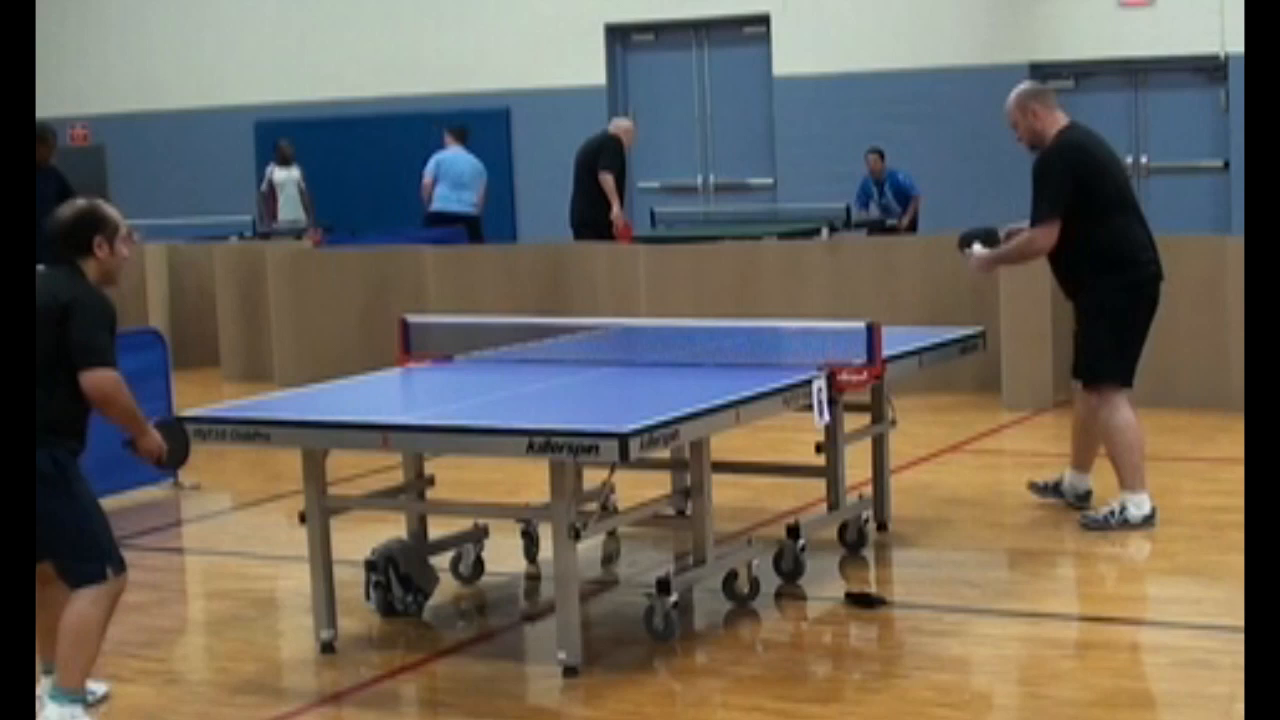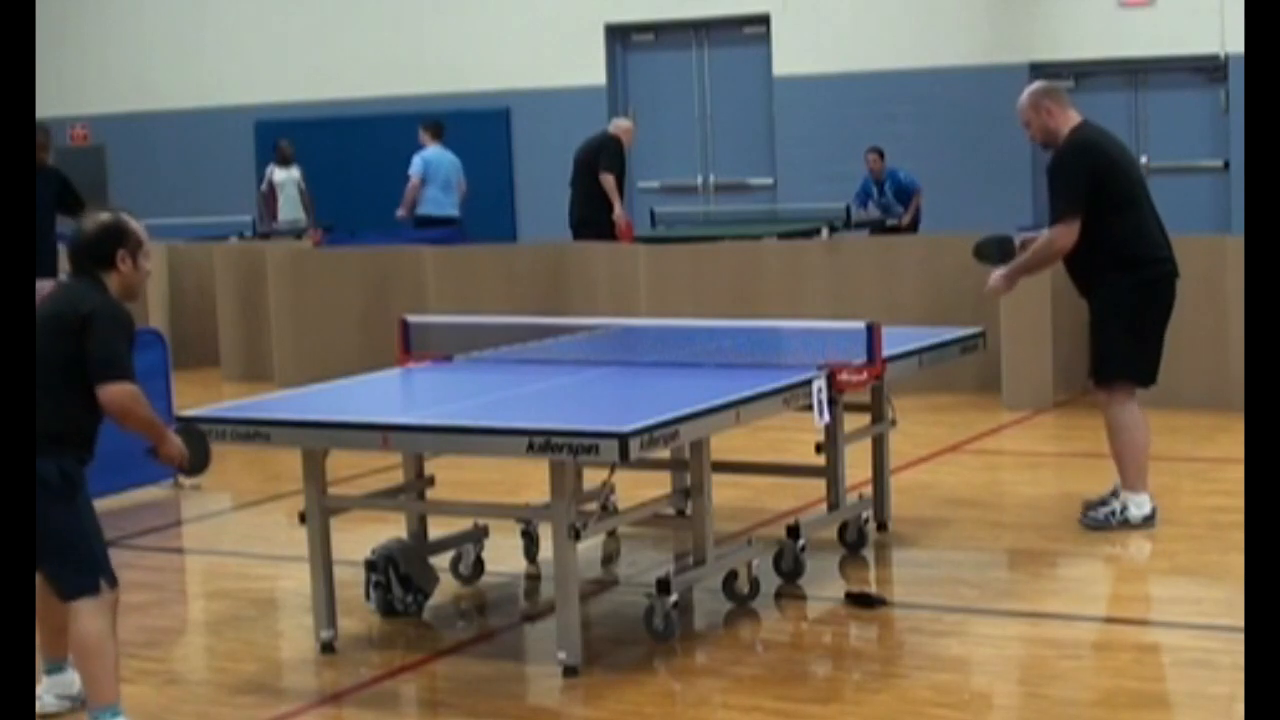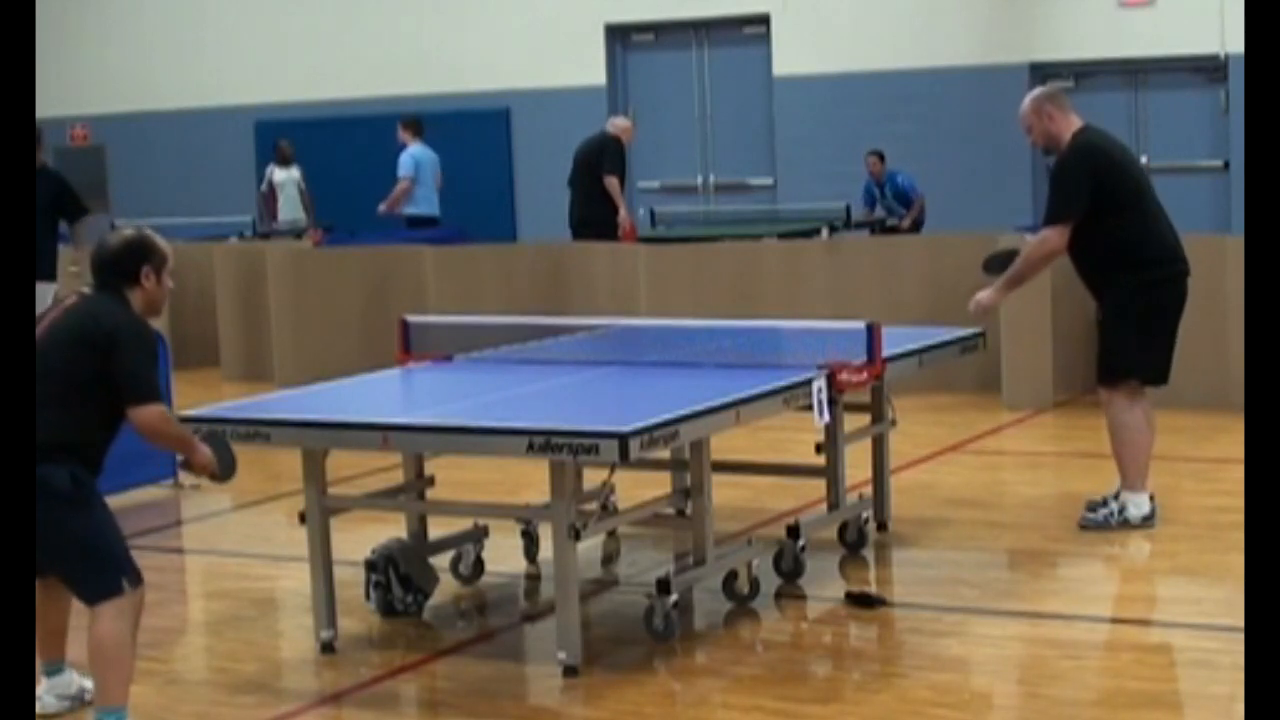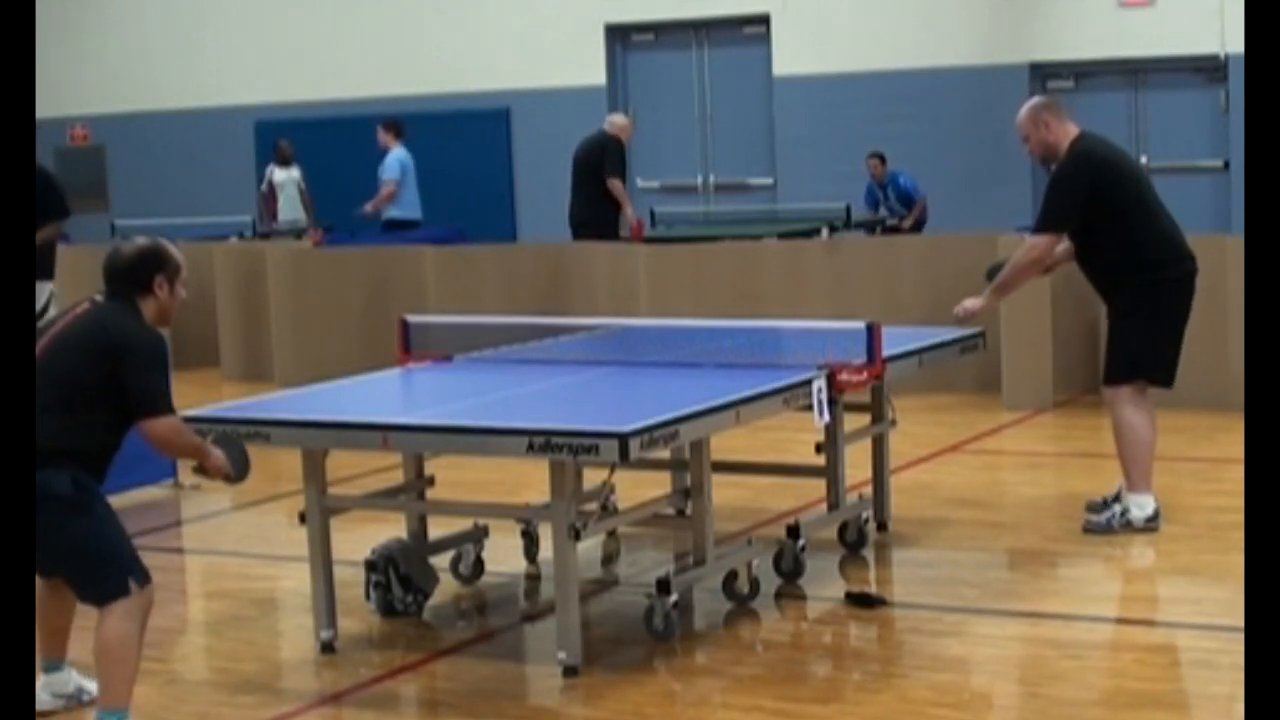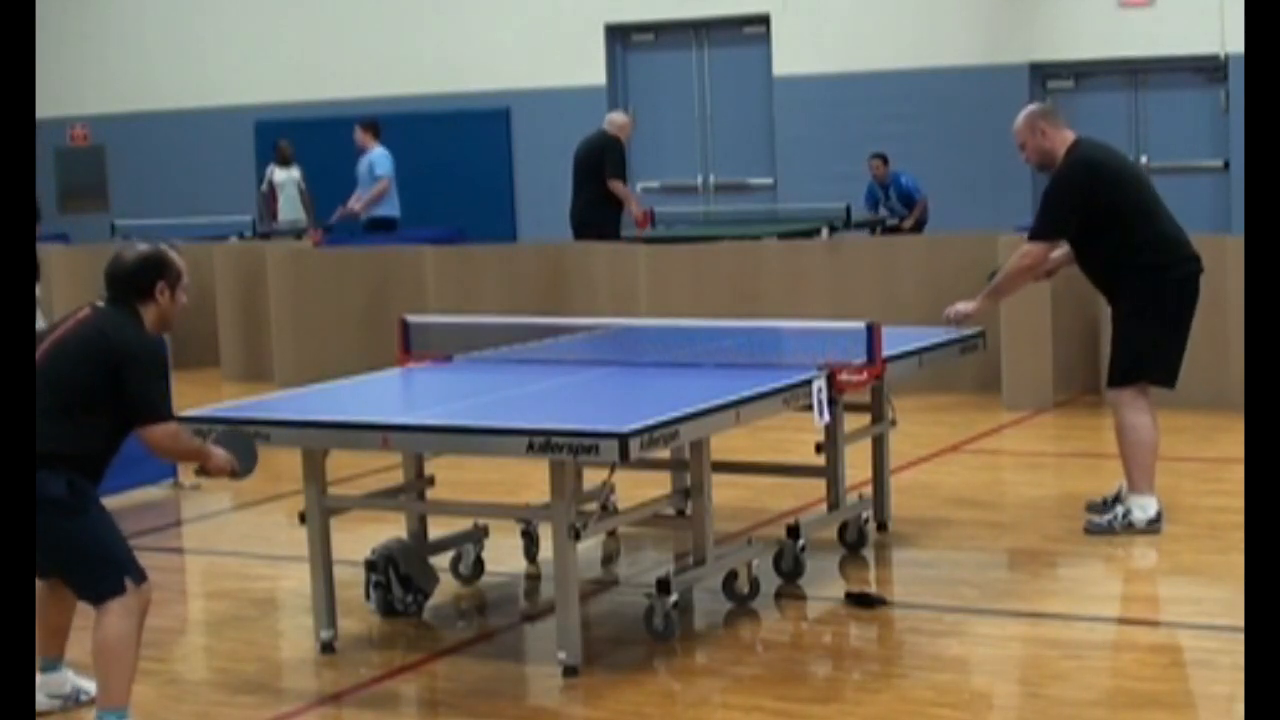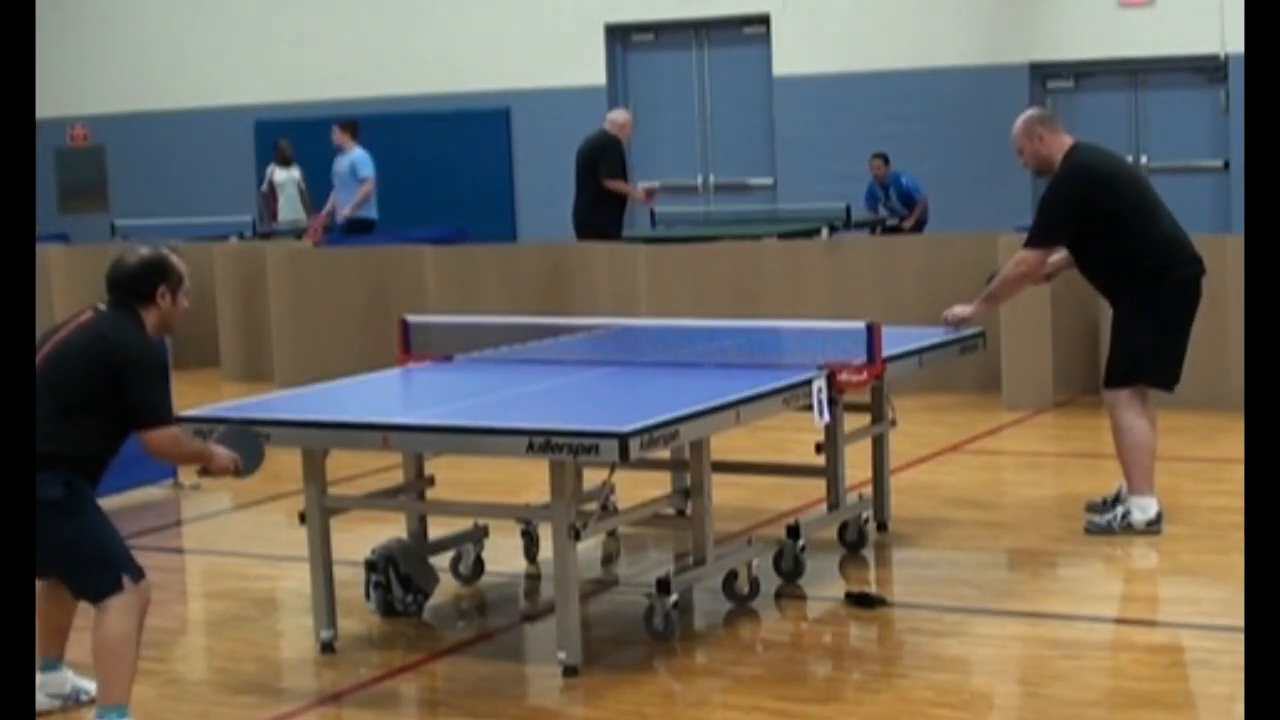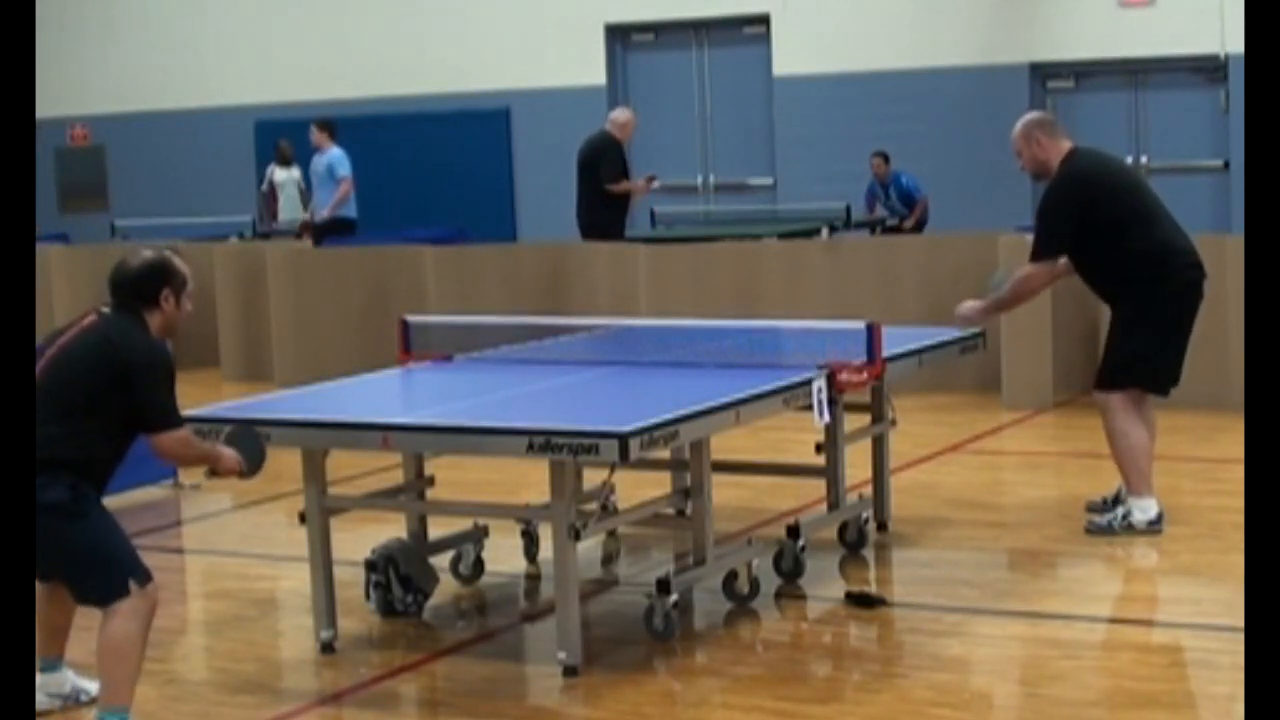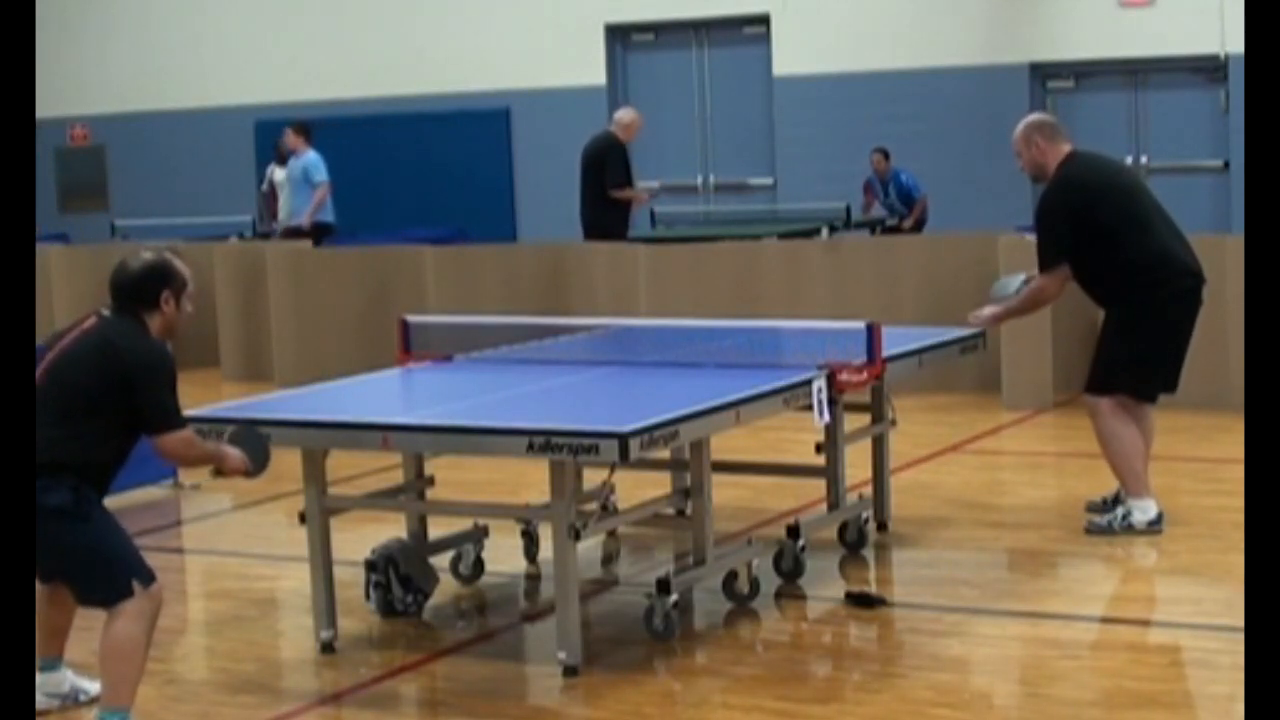
dt=0.7s
person 1, frame 1
left shoulder: (47, 288)
right shoulder: (85, 300)
right elbow: (98, 383)
right wrist: (143, 431)
left hip: (40, 451)
right hip: (42, 456)
left knee: (51, 565)
right knee: (100, 576)
person 1, frame 2
left shoulder: (60, 301)
right shoulder: (105, 313)
right elbow: (117, 397)
right wrist: (163, 438)
left hip: (45, 458)
right hip: (48, 463)
left knee: (58, 569)
right knee: (92, 591)
person 1, frame 3
left shoulder: (74, 311)
right shoulder: (128, 329)
right elbow: (147, 416)
right wrist: (192, 448)
left hip: (45, 467)
right hip: (50, 473)
left knee: (56, 569)
right knee: (118, 593)
person 1, frame 4
left shoulder: (84, 317)
right shoulder: (138, 338)
right elbow: (159, 428)
right wrist: (206, 453)
left hip: (46, 471)
right hip: (50, 479)
left knee: (63, 568)
right knee: (127, 594)
person 1, frame 5
left shoulder: (87, 323)
right shoulder: (138, 344)
right elbow: (159, 435)
right wrist: (207, 455)
left hip: (46, 475)
right hip: (47, 482)
left knee: (63, 570)
right knee: (124, 593)
person 1, frame 6
left shoulder: (89, 327)
right shoulder: (138, 347)
right elbow: (161, 440)
right wrist: (210, 455)
left hip: (46, 476)
right hip: (46, 484)
left knee: (65, 567)
right knee: (124, 590)
left ankle: (52, 682)
person 1, frame 7
left shoulder: (91, 330)
right shoulder: (144, 351)
right elbow: (170, 443)
right wrist: (216, 456)
left hip: (46, 480)
right hip: (49, 488)
left knee: (62, 570)
right knee: (132, 595)
person 1, frame 8
left shoulder: (92, 332)
right shoulder: (144, 354)
right elbow: (174, 445)
right wrist: (221, 455)
left hip: (45, 483)
right hip: (50, 491)
left knee: (64, 569)
right knee: (136, 596)
person 2, frame 1
left shoulder: (1056, 158)
right shoulder: (1084, 144)
left elbow: (1043, 240)
left wrist: (992, 258)
right wrist: (1024, 231)
left hip: (1115, 286)
right hip: (1125, 279)
left knee: (1107, 391)
right knee: (1090, 384)
left ankle: (1137, 503)
right ankle: (1076, 481)
person 2, frame 2
left shoulder: (1071, 155)
right shoulder: (1096, 142)
left elbow: (1064, 239)
left wrist: (1011, 273)
right wrist: (1037, 241)
left hip: (1128, 284)
right hip: (1142, 277)
left knee: (1117, 389)
right knee: (1114, 387)
left ankle: (1137, 503)
right ankle: (1129, 489)
person 2, frame 3
left shoulder: (1077, 159)
right shoulder: (1096, 148)
left elbow: (1052, 240)
left wrist: (1000, 289)
right wrist: (1042, 251)
left hip: (1141, 285)
right hip: (1153, 279)
left knee: (1118, 390)
right knee: (1131, 388)
left ankle: (1135, 504)
right ankle: (1134, 492)
person 2, frame 4
left shoulder: (1076, 167)
right shoulder: (1092, 156)
left elbow: (1037, 249)
left wrist: (986, 298)
right wrist: (1055, 259)
left hip: (1151, 284)
right hip: (1156, 280)
left knee: (1123, 390)
right knee: (1132, 388)
left ankle: (1141, 506)
right ankle: (1135, 492)
person 2, frame 5
left shoulder: (1074, 174)
right shoulder: (1090, 161)
left elbow: (1031, 256)
left wrist: (979, 303)
right wrist: (1056, 262)
left hip: (1156, 285)
right hip: (1161, 280)
left knee: (1126, 392)
right knee: (1132, 390)
left ankle: (1143, 507)
right ankle: (1136, 492)
person 2, frame 6
left shoulder: (1071, 179)
right shoulder: (1089, 165)
left elbow: (1026, 263)
left wrist: (977, 308)
right wrist: (1055, 265)
left hip: (1157, 286)
right hip: (1165, 281)
left knee: (1123, 394)
right knee: (1133, 391)
left ankle: (1143, 508)
right ankle: (1136, 492)
person 2, frame 7
left shoulder: (1066, 188)
right shoulder: (1091, 169)
left elbow: (1037, 276)
left wrist: (984, 309)
right wrist: (1057, 270)
left hip: (1156, 290)
right hip: (1172, 282)
left knee: (1115, 395)
right knee: (1135, 391)
left ankle: (1143, 509)
right ankle: (1135, 492)
person 2, frame 8
left shoulder: (1059, 194)
right shoulder: (1095, 170)
left elbow: (1049, 287)
left wrist: (999, 314)
right wrist: (1046, 278)
left hip: (1152, 296)
right hip: (1176, 285)
left knee: (1105, 400)
right knee: (1132, 394)
left ankle: (1142, 509)
right ankle: (1133, 492)
